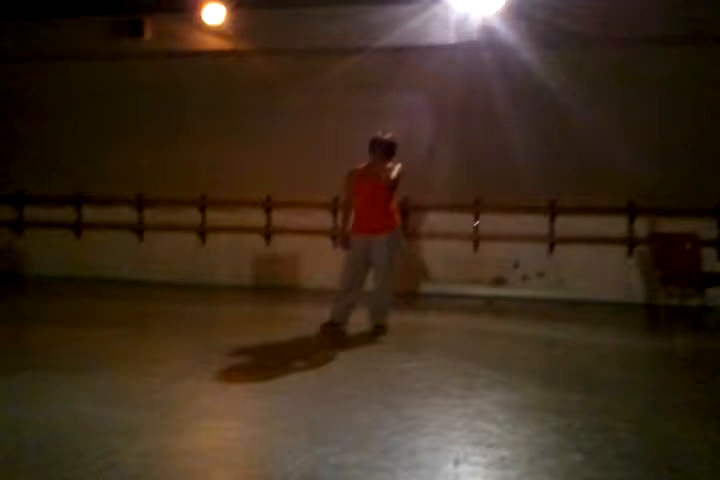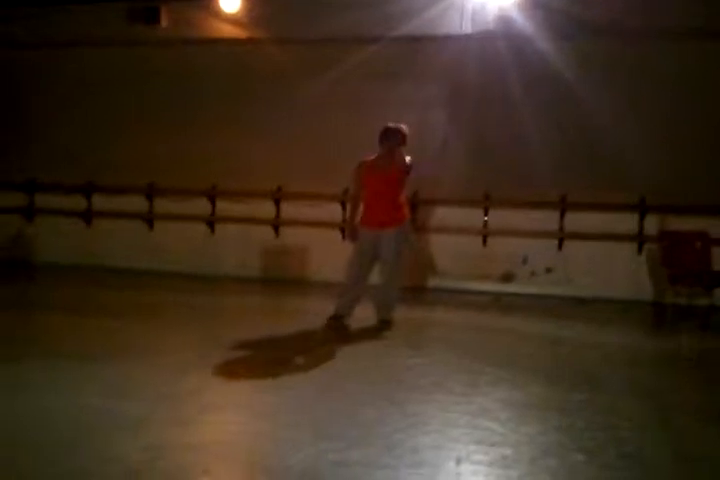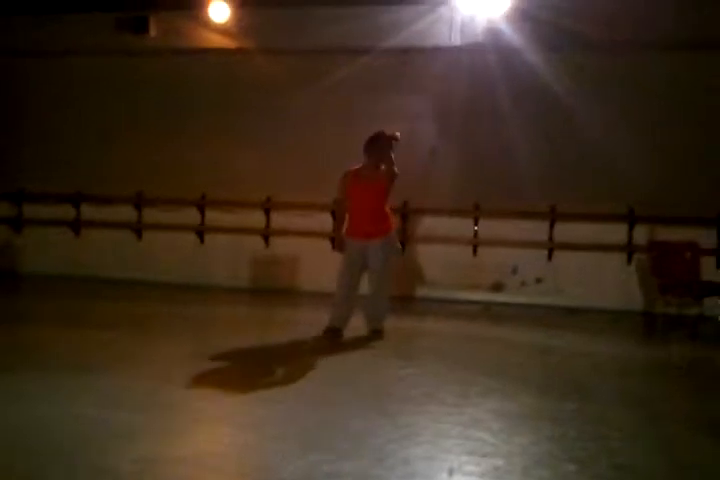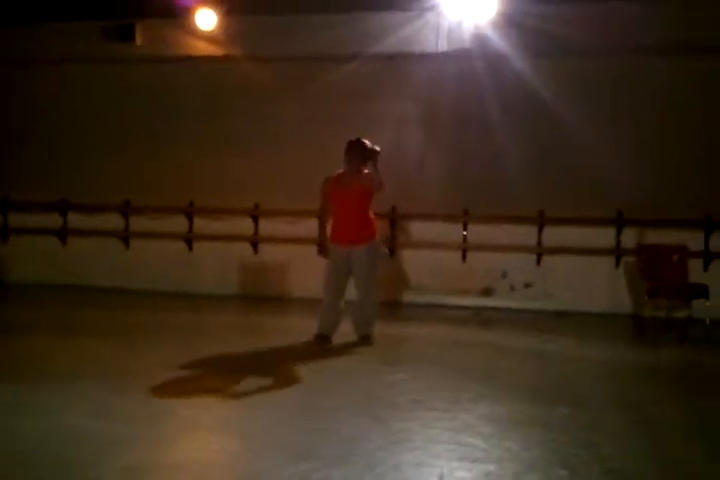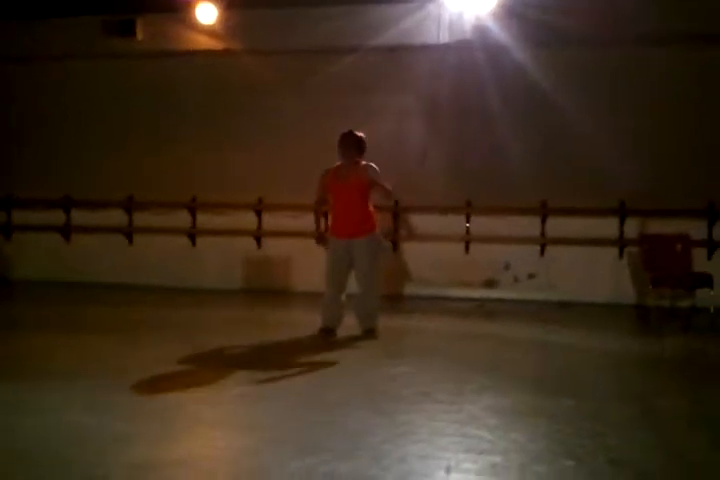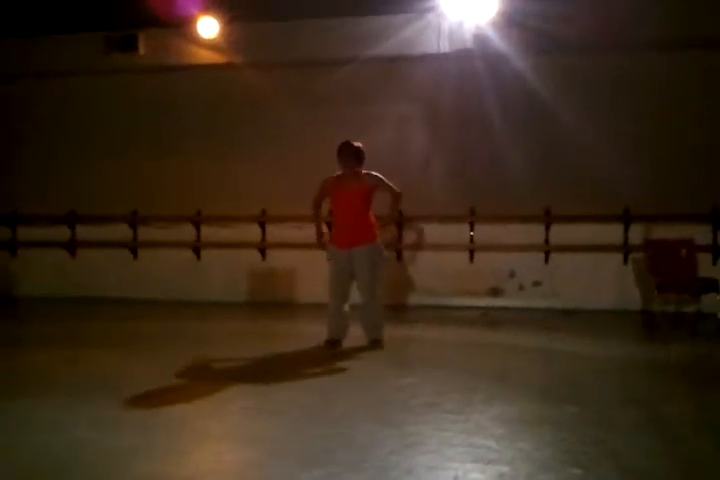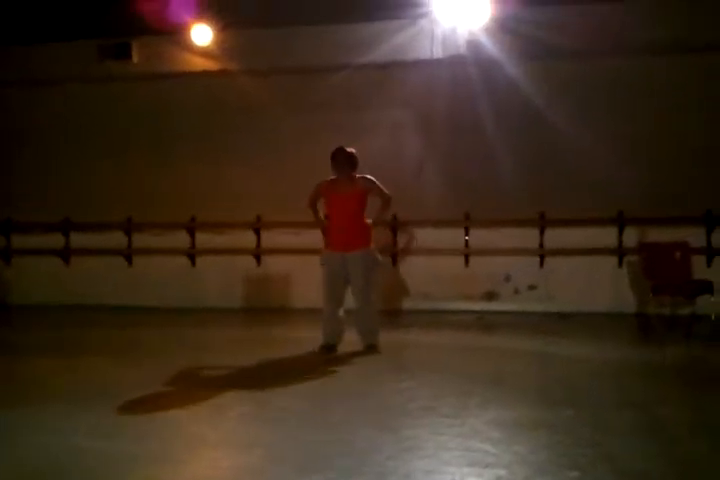
dt=0.2s
person 1, frame 1
left shoulder: (394, 170)
right shoulder: (355, 175)
left elbow: (387, 180)
right elbow: (348, 203)
left wrist: (381, 163)
right wrist: (343, 231)
left hip: (385, 234)
right hip: (359, 234)
left knee: (383, 280)
right knee: (350, 279)
left ankle: (379, 321)
right ankle: (337, 320)
person 1, frame 2
left shoulder: (403, 165)
right shoulder: (364, 167)
left elbow: (402, 163)
right elbow: (356, 196)
left wrist: (399, 140)
right wrist: (351, 224)
left hip: (394, 227)
right hip: (368, 226)
left knee: (390, 274)
right knee: (356, 272)
left ankle: (384, 316)
right ankle: (339, 315)
person 1, frame 3
left shoulder: (386, 174)
right shoulder: (349, 176)
left elbow: (392, 171)
right elbow: (342, 206)
left wrist: (390, 147)
right wrist: (338, 234)
left hip: (381, 238)
right hip: (354, 237)
left knee: (379, 285)
right knee: (346, 284)
left ankle: (376, 325)
right ankle: (336, 324)
person 1, frame 4
left shoulder: (368, 178)
right shoulder: (331, 182)
left elbow: (379, 187)
right elbow: (324, 212)
left wrist: (374, 161)
right wrist: (321, 240)
left hip: (365, 243)
right hip: (338, 244)
left knee: (366, 290)
right knee: (332, 289)
left ankle: (364, 331)
right ankle: (325, 330)
person 1, frame 5
left shoulder: (368, 170)
right shoulder: (329, 175)
left elbow: (388, 194)
right elbow: (320, 203)
left wrist: (376, 183)
right wrist: (318, 228)
left hip: (365, 235)
right hip: (337, 236)
left knee: (368, 283)
right knee: (334, 283)
left ankle: (368, 325)
right ankle: (329, 324)
person 1, frame 6
left shoulder: (370, 179)
right shoulder: (330, 183)
left elbow: (396, 194)
right elbow: (316, 203)
left wrist: (389, 218)
right wrist: (318, 228)
left hip: (366, 244)
right hip: (338, 246)
left knee: (370, 292)
right knee: (337, 293)
left ankle: (374, 335)
right ankle: (335, 335)
person 1, frame 7
left shoulder: (364, 183)
right shoulder: (324, 186)
left elbow: (386, 199)
right elbow: (312, 203)
left wrist: (373, 221)
right wrist: (322, 223)
left hip: (360, 249)
right hip: (333, 250)
left knee: (364, 297)
right knee: (331, 298)
left ankle: (370, 341)
right ankle: (330, 340)
